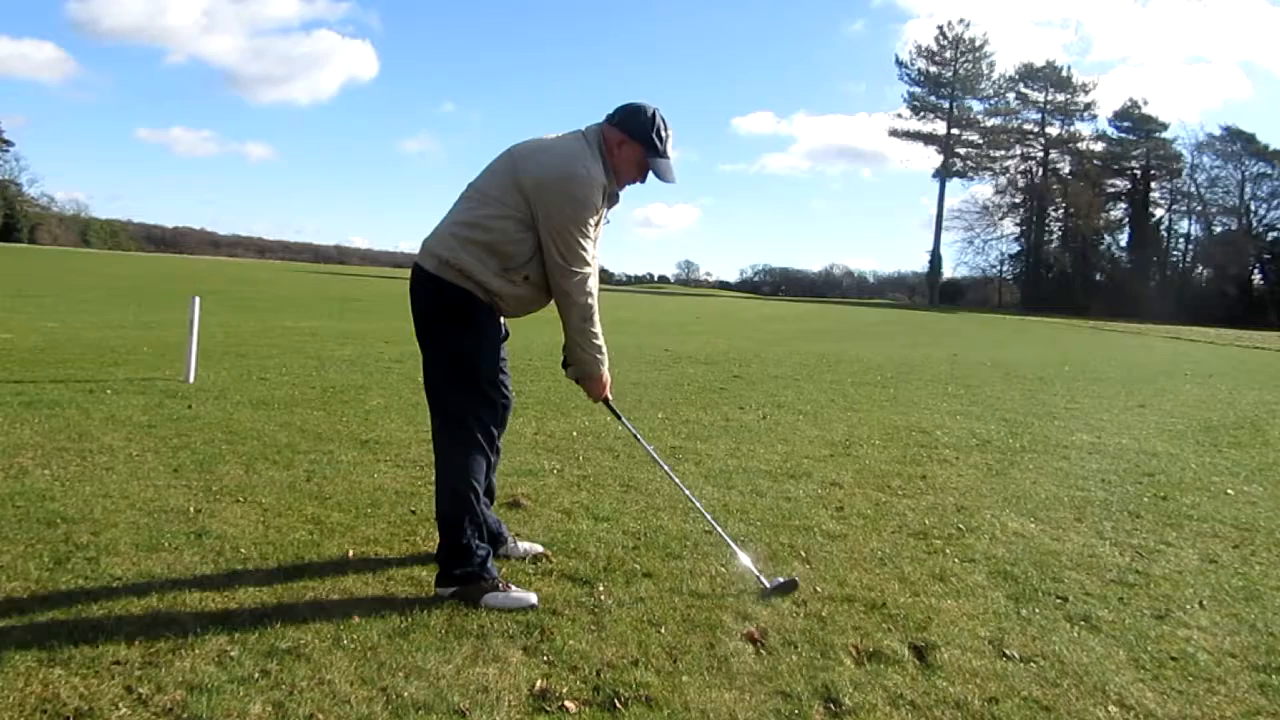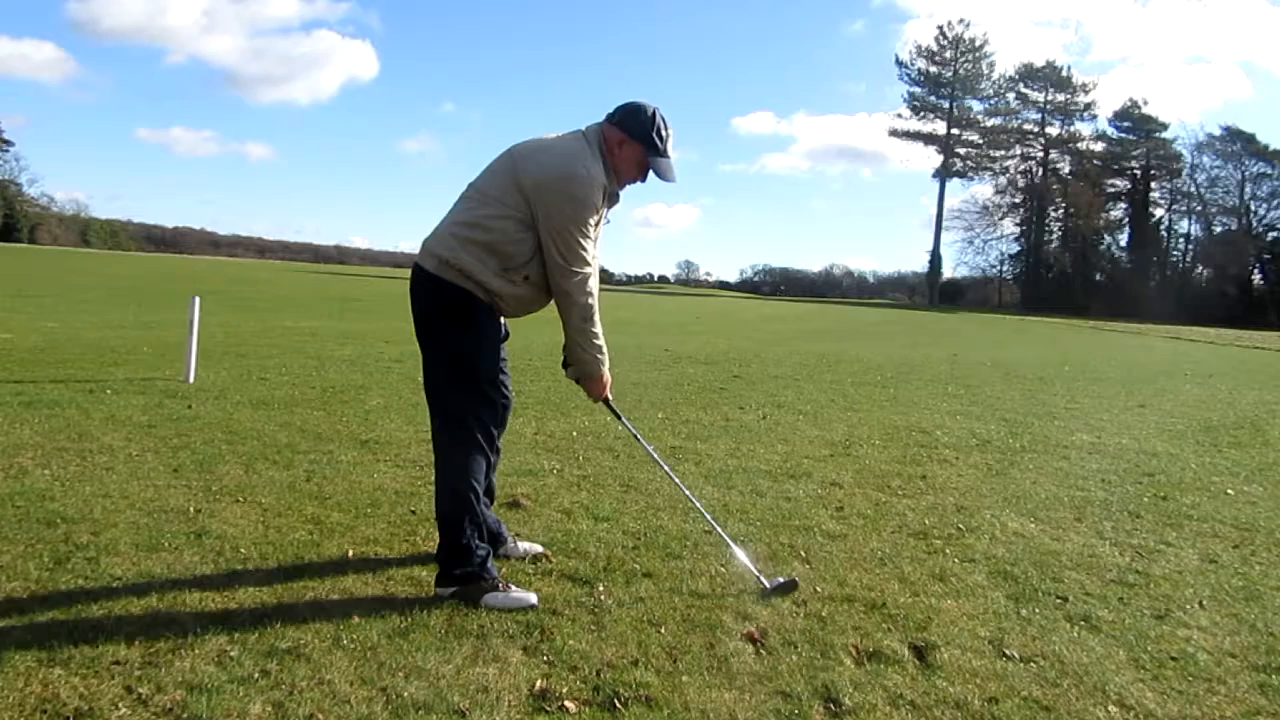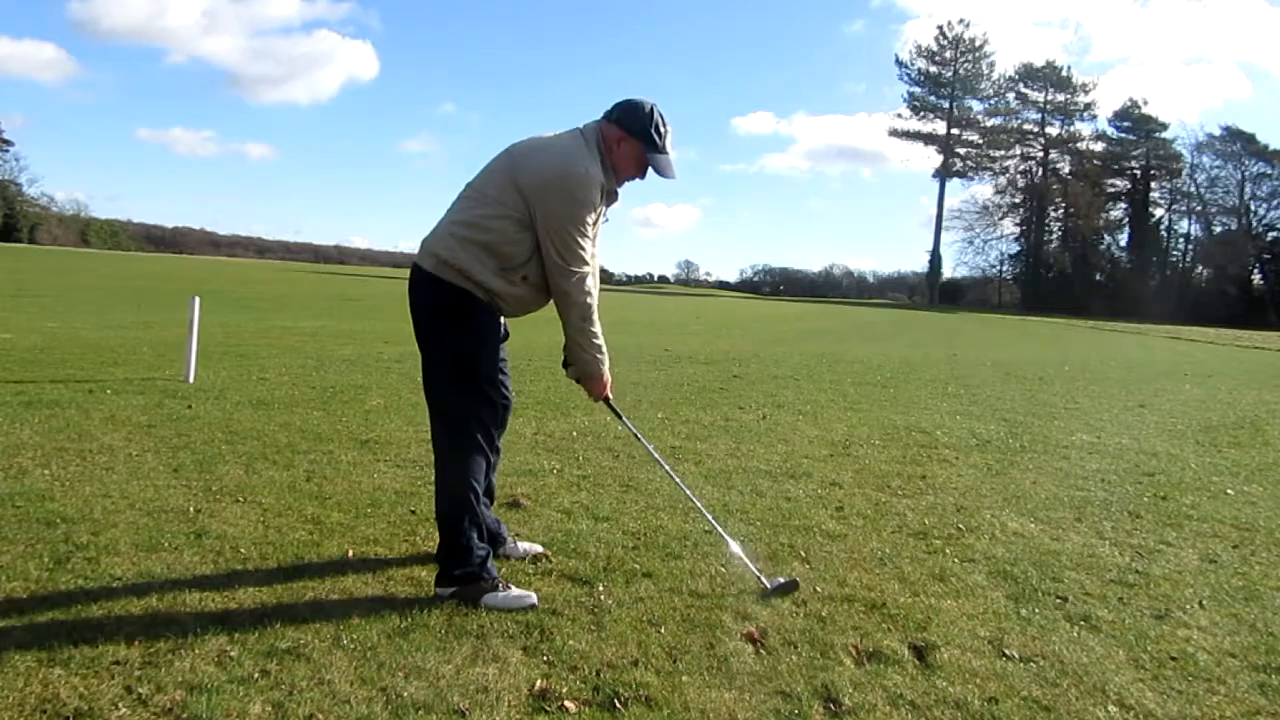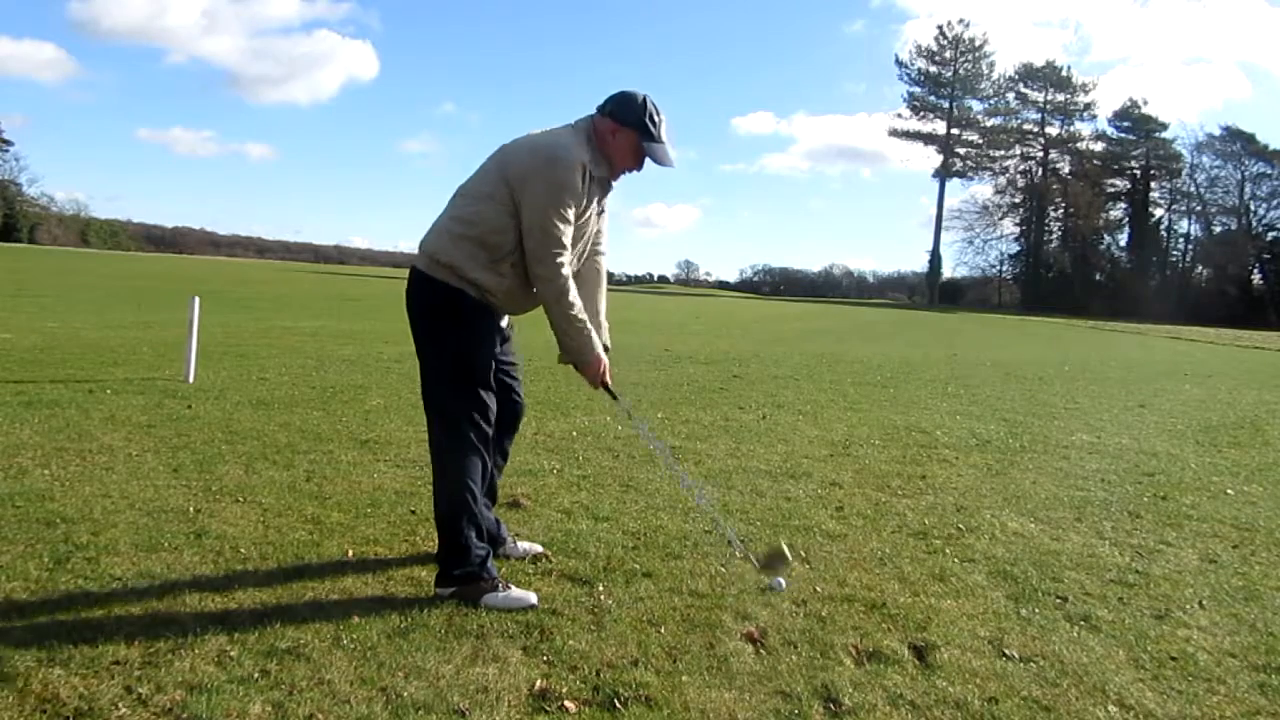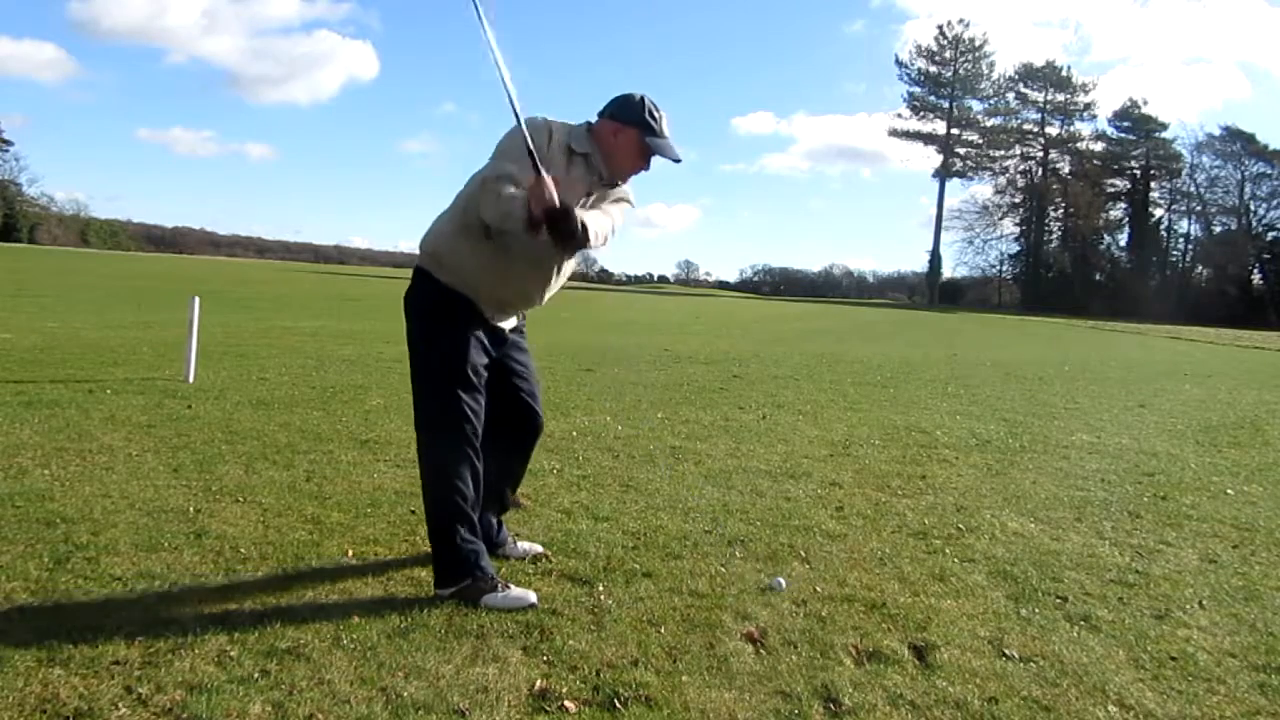
dt=0.2s
person 1, frame 1
left shoulder: (576, 164)
right shoulder: (574, 174)
left elbow: (578, 274)
right elbow: (573, 281)
left wrist: (582, 355)
right wrist: (592, 363)
left hip: (465, 291)
right hip: (455, 292)
left knee: (488, 414)
right knee: (469, 428)
left ankle: (482, 532)
right ankle: (464, 570)
person 1, frame 2
left shoulder: (580, 166)
right shoulder: (574, 175)
left elbow: (580, 276)
right elbow: (572, 282)
left wrist: (583, 355)
right wrist: (592, 363)
left hip: (468, 292)
right hip: (454, 291)
left knee: (489, 413)
right knee: (468, 427)
left ankle: (482, 531)
right ankle: (465, 570)
person 1, frame 3
left shoulder: (584, 168)
right shoulder: (572, 173)
left elbow: (582, 274)
right elbow: (571, 281)
left wrist: (583, 354)
right wrist: (592, 362)
left hip: (471, 293)
right hip: (453, 291)
left knee: (490, 413)
right knee: (469, 426)
left ankle: (481, 531)
right ankle: (465, 570)
person 1, frame 4
left shoulder: (591, 173)
right shoulder: (559, 161)
left elbow: (589, 263)
right elbow: (550, 269)
left wrist: (596, 341)
right wrist: (584, 349)
left hip: (480, 299)
right hip: (449, 292)
left knee: (502, 413)
right knee: (466, 426)
left ankle: (481, 530)
right ankle: (464, 571)
person 1, frame 5
left shoulder: (616, 195)
right shoulder: (543, 138)
left elbow: (588, 231)
right elbow: (496, 197)
left wrist: (562, 214)
right wrist: (528, 206)
left hip: (500, 312)
right hip: (447, 295)
left knee: (519, 422)
right knee: (456, 432)
left ankle: (484, 531)
right ankle: (460, 570)
